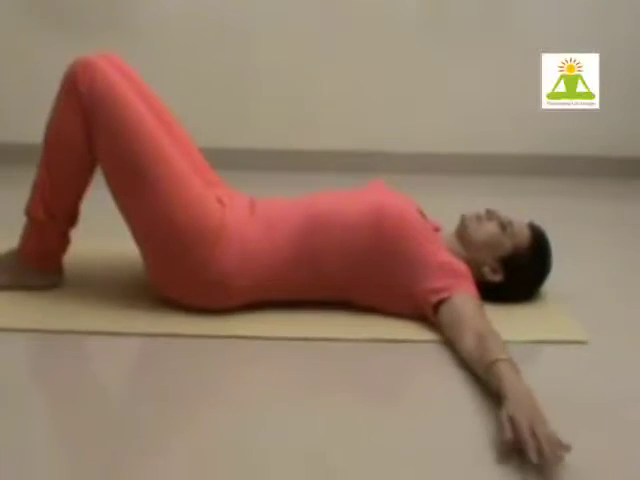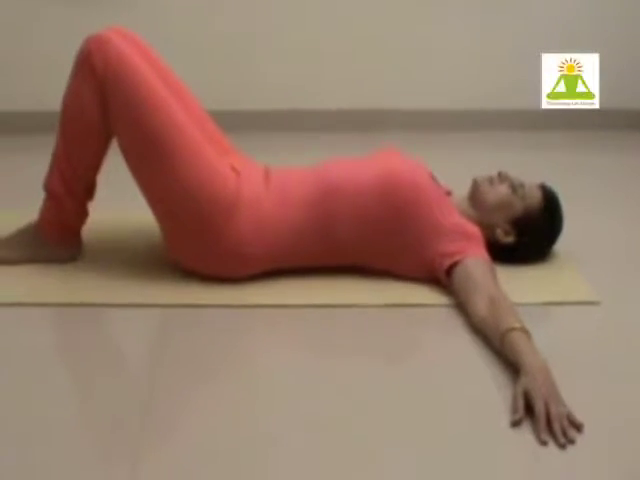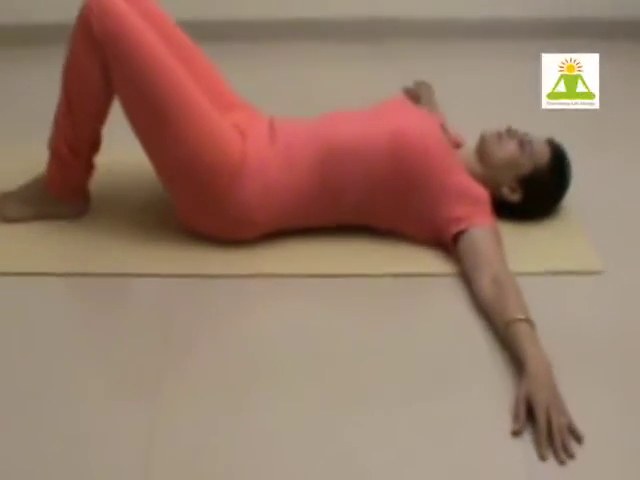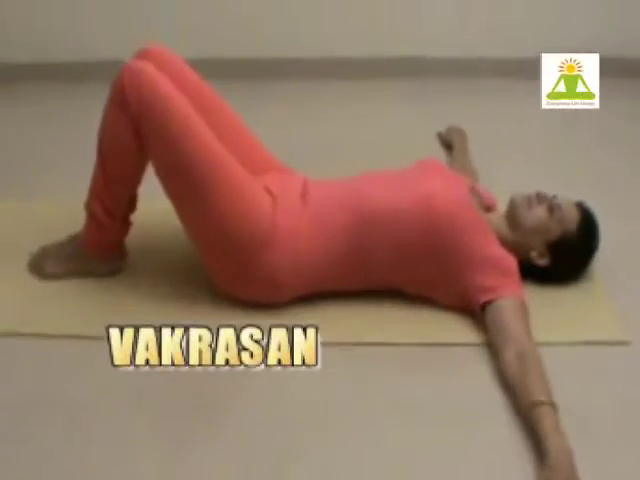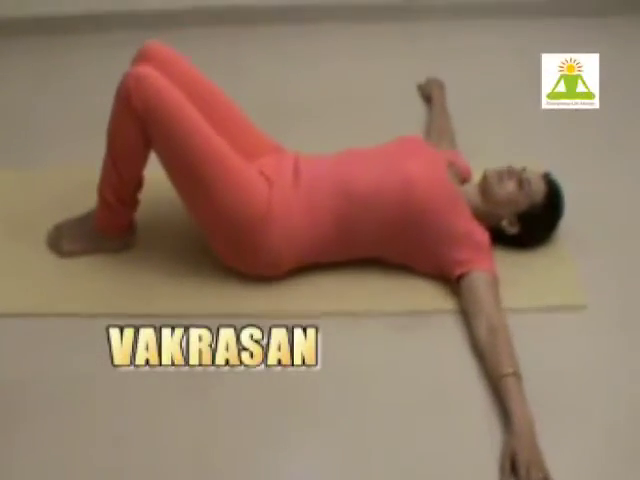
dt=1s
person 1, frame 1
left shoulder: (446, 277)
right shoulder: (430, 243)
left elbow: (474, 335)
left wrist: (517, 393)
left hip: (209, 256)
right hip: (229, 220)
left knee: (91, 78)
right knee: (103, 70)
person 1, frame 2
left shoulder: (458, 238)
right shoulder: (443, 209)
left elbow: (485, 300)
left wrist: (532, 363)
left hip: (225, 225)
right hip: (245, 187)
left knee: (105, 53)
right knee: (115, 46)
left ankle: (56, 234)
right ankle: (59, 227)
person 1, frame 3
left shoulder: (466, 202)
right shoulder: (446, 147)
left elbow: (492, 278)
left wrist: (535, 363)
right wrist: (426, 96)
left hip: (232, 184)
right hip: (252, 137)
left ankle: (63, 189)
right ankle: (67, 180)
person 1, frame 4
left shoulder: (493, 267)
right shoulder: (476, 202)
left elbow: (516, 350)
right wrist: (457, 138)
left hip: (263, 248)
right hip: (281, 196)
left knee: (136, 81)
right knee: (151, 58)
left ankle: (99, 248)
right ankle: (104, 239)
person 1, frame 5
left shoulder: (468, 242)
right shoulder: (451, 167)
left elbow: (489, 322)
right elbow: (437, 127)
left wrist: (521, 422)
right wrist: (436, 93)
left hip: (262, 224)
right hip: (276, 171)
left knee: (140, 85)
right knee: (152, 57)
left ankle: (110, 226)
right ankle: (115, 216)
